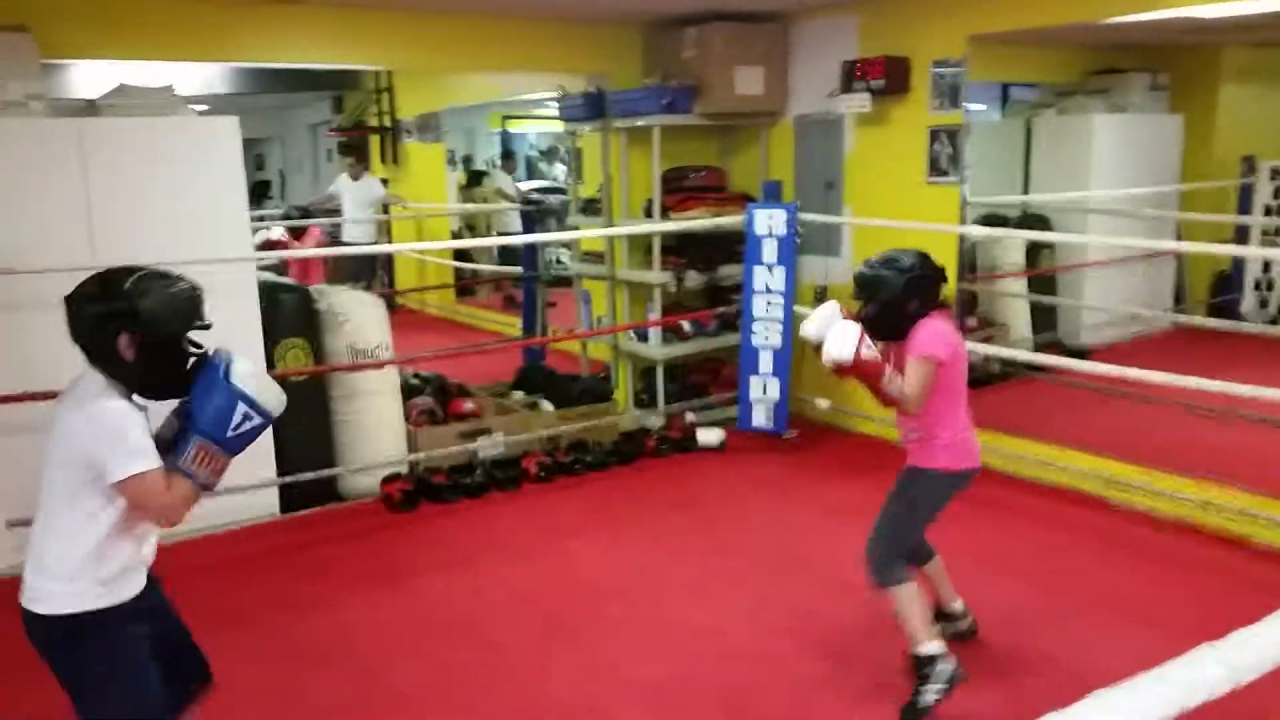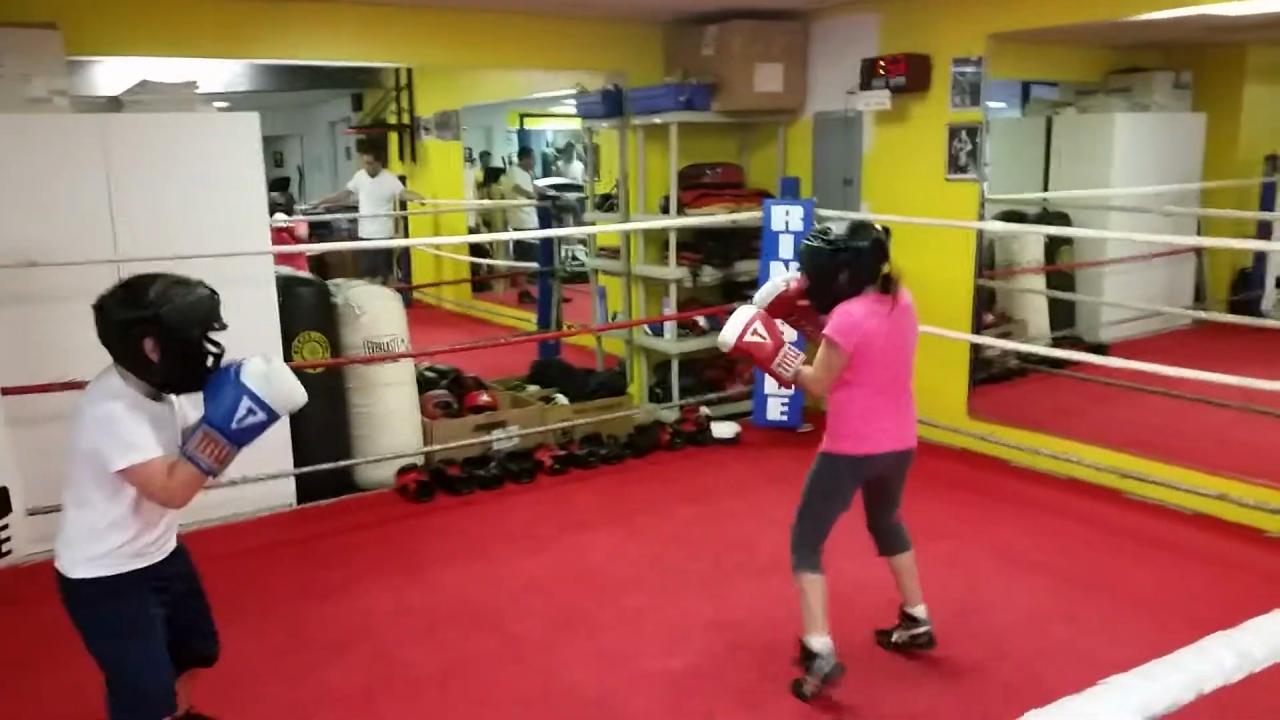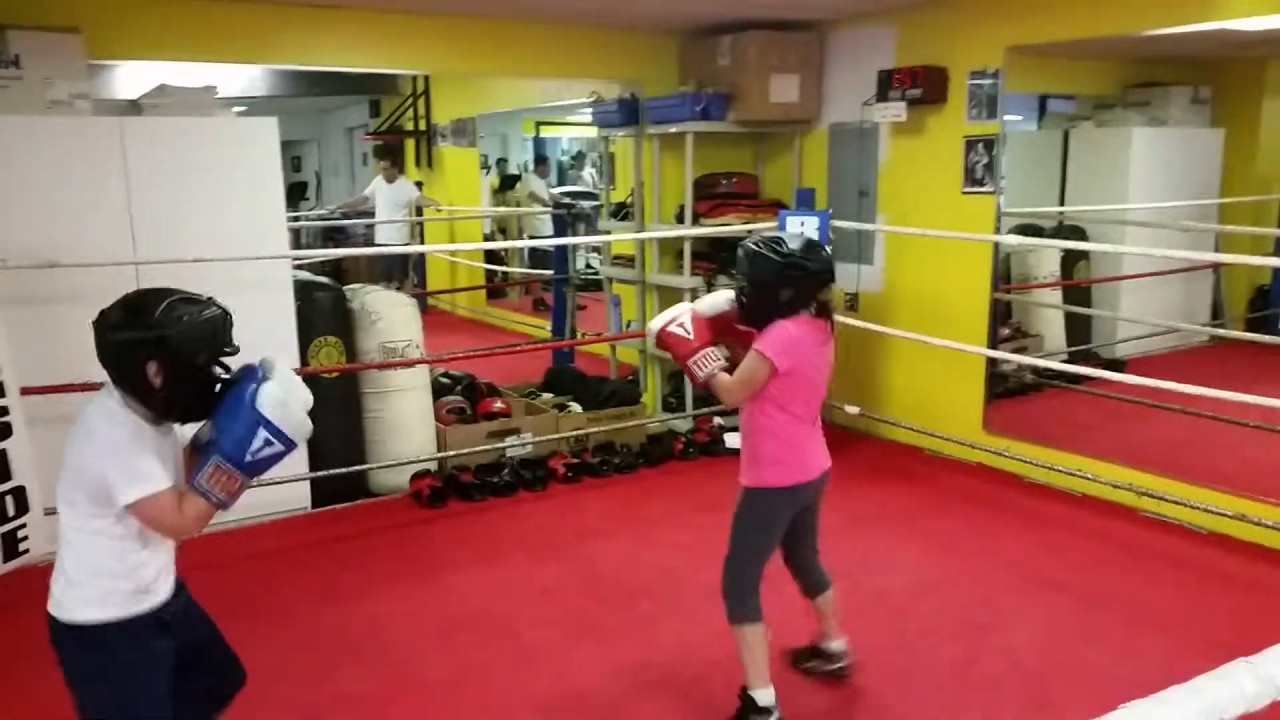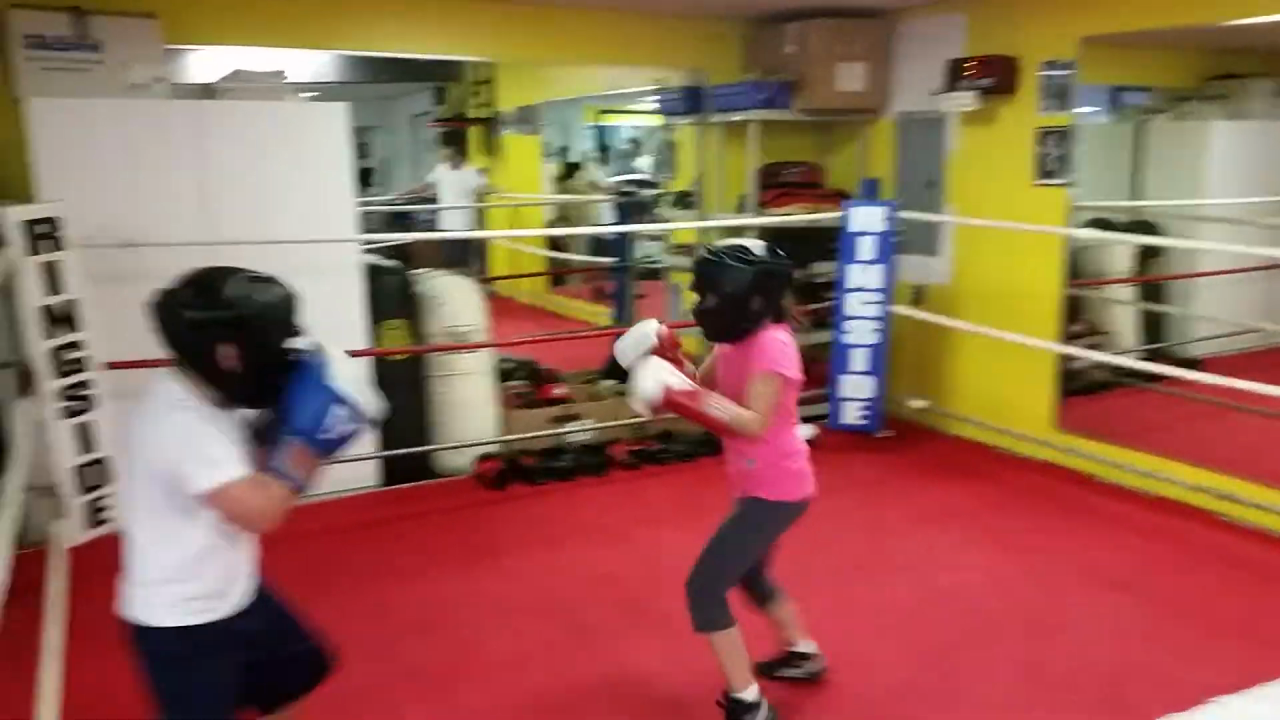
dt=0.5s
person 1, frame 1
left shoulder: (929, 332)
right shoulder: (925, 328)
left elbow: (910, 402)
right elbow: (884, 373)
left wrist: (866, 365)
right wrist: (844, 342)
left hip: (936, 462)
right hip: (948, 458)
left knee: (881, 554)
right knee: (905, 536)
left ankle: (934, 661)
right ankle: (954, 613)
person 1, frame 2
left shoulder: (848, 315)
right shoulder: (900, 301)
left elbow: (818, 382)
left wrist: (769, 353)
right wrist: (804, 316)
left hip: (852, 447)
right hip: (900, 442)
left knee: (806, 540)
right knee: (885, 522)
left ankle: (820, 652)
right ankle: (916, 620)
person 1, frame 3
left shoulder: (783, 334)
right shoulder: (816, 327)
left elbow: (734, 394)
left wrist: (690, 348)
right wrist: (736, 333)
left hip: (773, 479)
right hip: (809, 471)
left knee: (738, 584)
right knee: (803, 559)
right ankle: (832, 649)
person 1, frame 4
left shoulder: (771, 345)
right shoulder: (737, 342)
left elbow: (754, 425)
right elbow: (707, 383)
left wrist: (683, 398)
right wrist: (670, 362)
left hip: (776, 491)
right hip: (765, 485)
left knee: (704, 590)
right knee: (748, 573)
right ankle: (803, 654)
person 2, frame 1
left shoulder: (103, 394)
right shoulder: (107, 417)
left elbow: (151, 466)
right elbow: (166, 507)
left wrist: (193, 418)
right wrist: (214, 432)
left hip: (122, 588)
right hip: (78, 612)
left knee: (185, 679)
person 2, frame 2
left shoulder: (155, 389)
right shoulder: (112, 410)
left elbow: (186, 447)
right elbow: (172, 490)
left wrist: (237, 403)
right wrist: (226, 422)
left hip: (158, 556)
right hip: (104, 578)
left knee: (192, 650)
person 2, frame 3
left shoulder: (137, 414)
right shoulder: (114, 435)
left elbow: (179, 484)
right elbow: (181, 521)
left wrist: (226, 426)
right wrist: (237, 447)
left hip: (155, 600)
right hip: (104, 626)
left knee: (215, 683)
person 2, frame 4
left shoulder: (201, 395)
right shoulder: (181, 424)
left elbow: (245, 470)
right elbow: (260, 513)
left wrist: (280, 419)
right wrist: (308, 435)
left hip: (235, 599)
right hip: (182, 625)
left knee: (297, 672)
